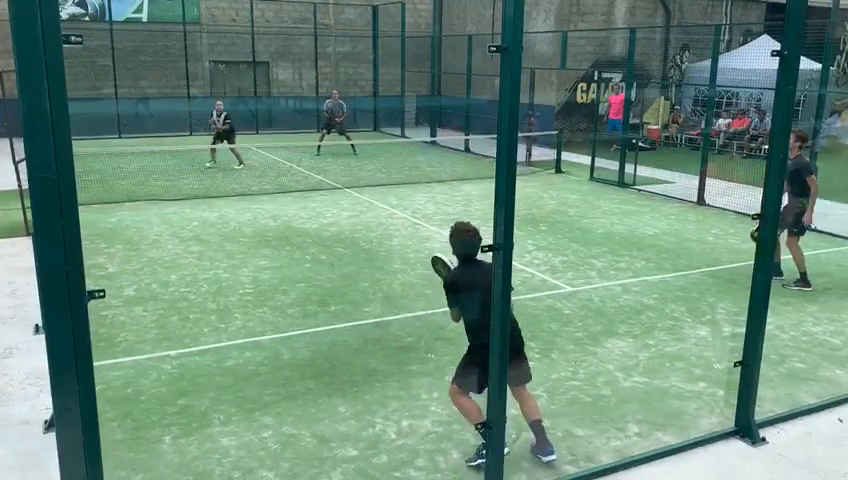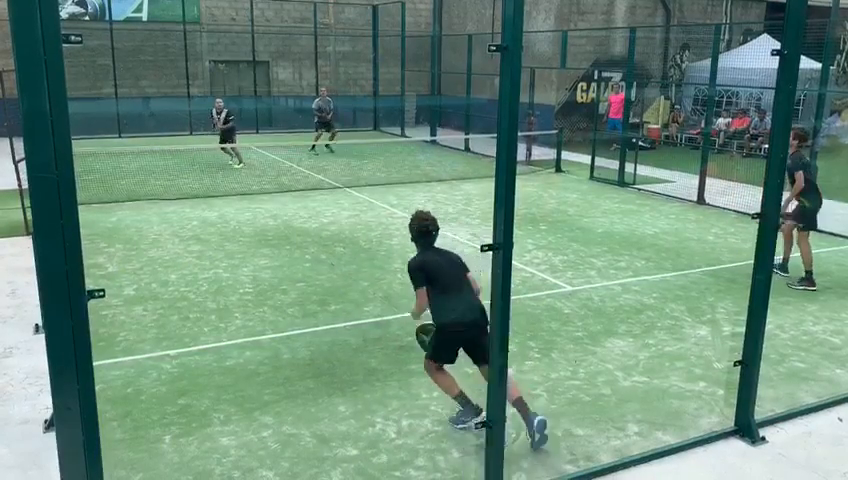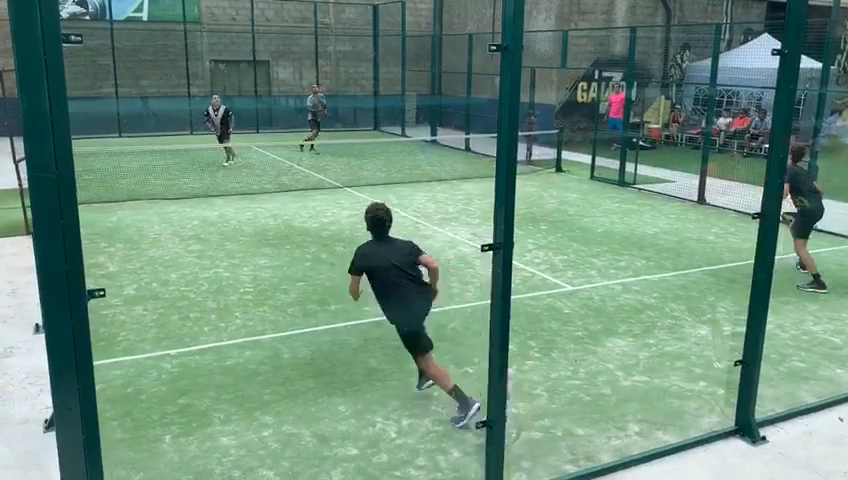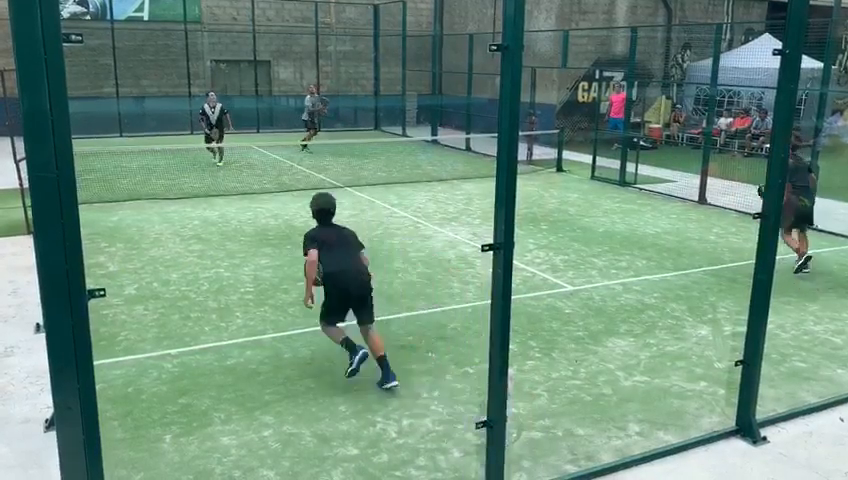
dt=0.2s
person 1, frame 1
left shoulder: (452, 279)
right shoulder: (492, 269)
left elbow: (456, 317)
left hip: (483, 343)
right hip: (512, 336)
left knee: (458, 393)
right knee: (519, 389)
left ankle: (490, 441)
right ankle: (544, 446)
person 1, frame 2
left shoulder: (417, 264)
right shoulder: (453, 256)
left elbow: (421, 302)
right elbow: (476, 289)
left wrist: (416, 314)
left hip: (449, 324)
right hip: (476, 317)
left knee: (432, 366)
right knee: (490, 371)
left ankle: (470, 410)
right ankle: (532, 419)
person 1, frame 3
left shoulder: (363, 252)
right shoulder: (407, 245)
left elbow: (355, 291)
right elbow: (433, 265)
left wrist: (356, 296)
right wrist: (434, 288)
left hip: (401, 312)
right hip: (421, 302)
left knee: (427, 361)
left ankle: (466, 403)
right ankle: (423, 375)
person 1, frame 4
left shoulder: (312, 236)
right shoulder: (348, 233)
left elbow: (312, 261)
right elbow: (365, 261)
left wrist: (308, 290)
left hip: (337, 286)
right hip: (361, 282)
left knee: (328, 325)
right knee: (368, 330)
left ankle: (354, 350)
right ankle: (388, 374)
person 2, frame 1
left shoulder: (801, 163)
right shoulder: (791, 162)
left elbow: (815, 187)
left wrist: (809, 212)
left hip: (800, 207)
right hip: (792, 205)
left knee: (791, 241)
left ankle: (804, 280)
right ankle: (776, 269)
person 2, frame 2
left shoulder: (794, 159)
right shoulder: (798, 157)
left elbow: (800, 183)
left wrist: (786, 202)
left hip: (808, 202)
right hip: (810, 200)
left knee: (802, 238)
right knee: (786, 228)
left ankle: (809, 279)
right ankle: (783, 266)
person 2, frame 3
left shoulder: (788, 171)
right shoulder: (803, 171)
left elbow: (784, 193)
right elbow: (819, 191)
left hip: (805, 207)
right hip: (817, 207)
left knee: (799, 246)
right knee: (794, 227)
left ankle: (818, 282)
right ankle: (803, 263)
person 2, frame 4
right shoulder: (804, 162)
right elbow: (814, 181)
left hip: (793, 199)
right hip: (807, 200)
left knee: (786, 235)
right knee: (802, 233)
left ankle: (802, 255)
right ankle: (802, 258)
